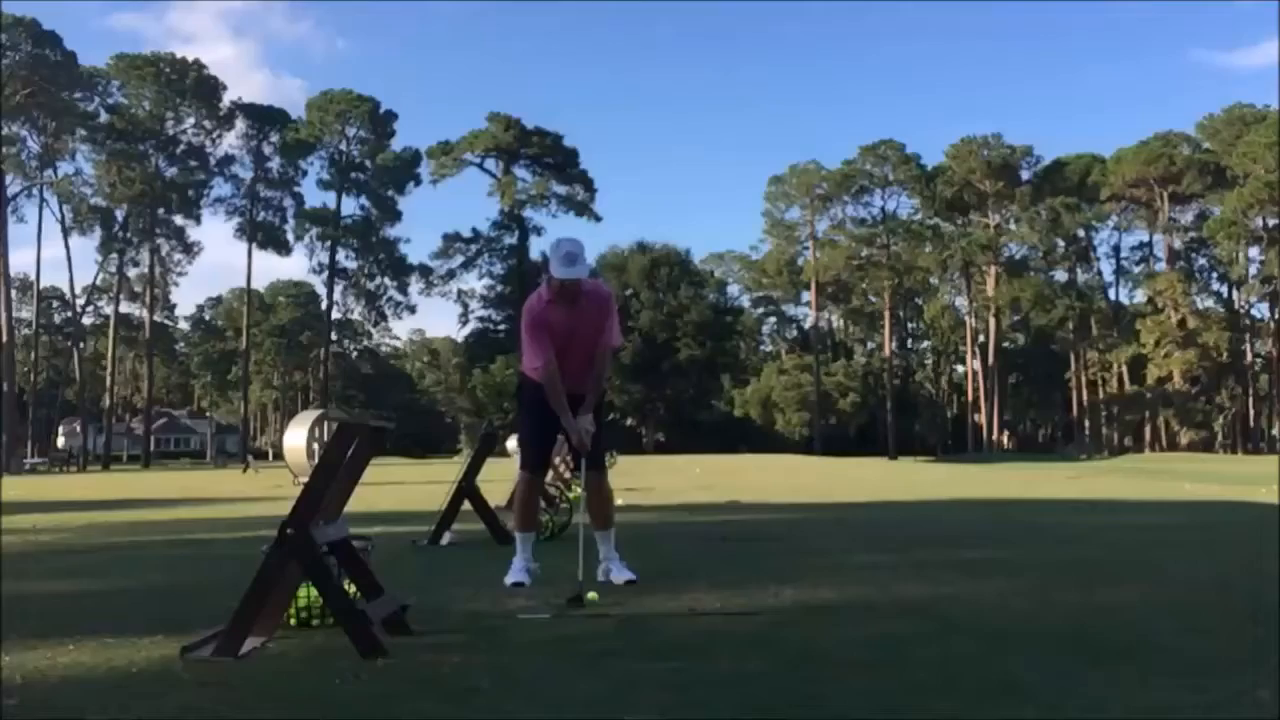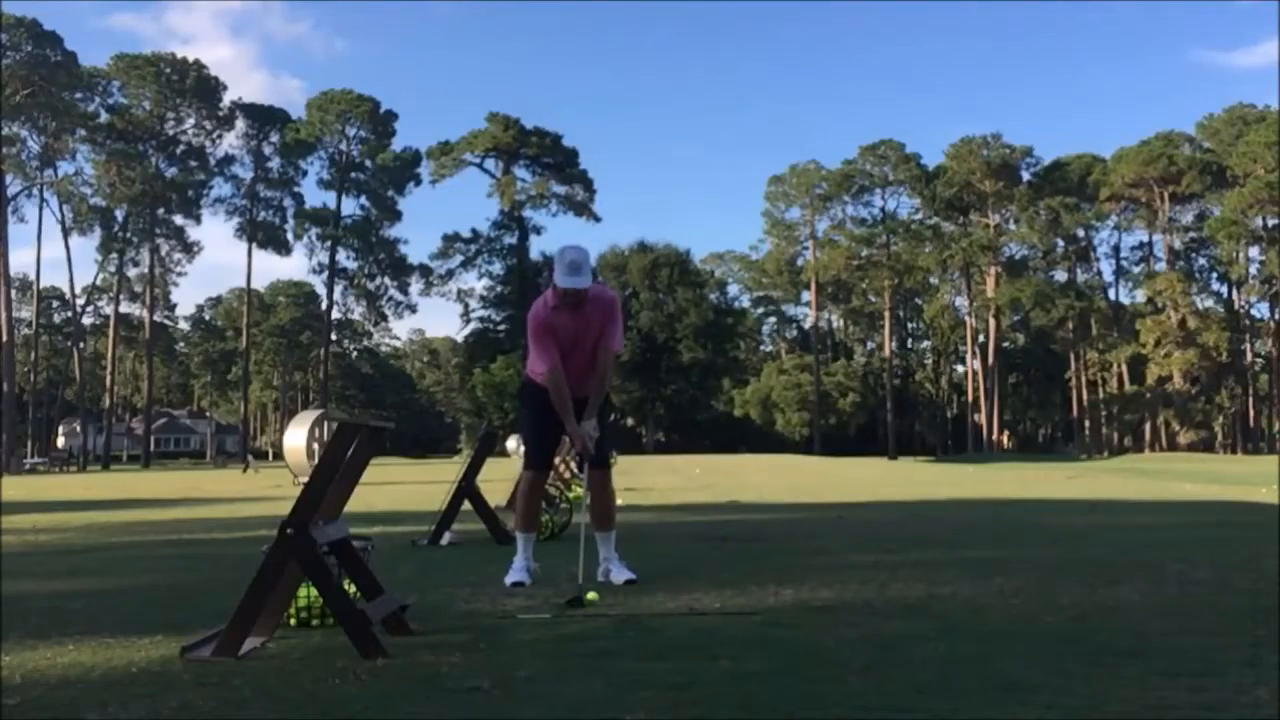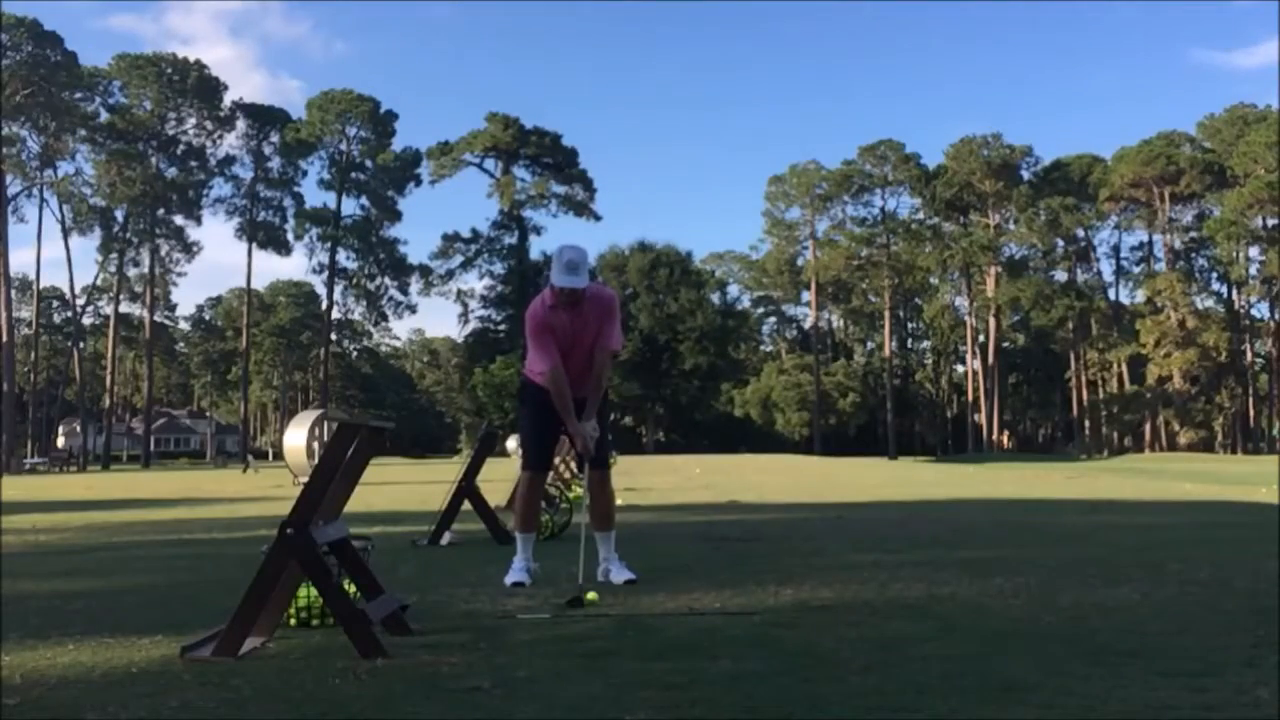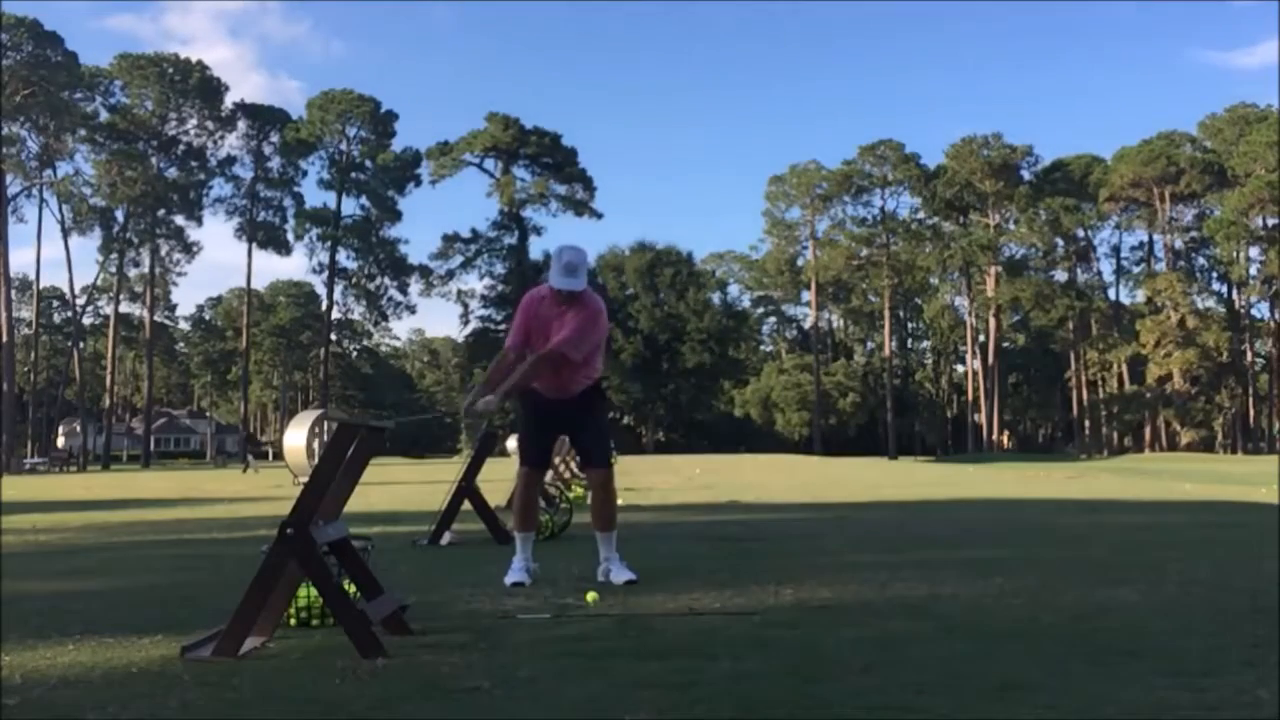
dt=0.5s
person 1, frame 1
left shoulder: (602, 297)
right shoulder: (534, 308)
left elbow: (602, 358)
right elbow: (546, 370)
left wrist: (586, 412)
right wrist: (567, 422)
left hip: (585, 392)
right hip: (539, 392)
left knee: (596, 474)
right knee: (531, 474)
left ankle: (609, 560)
right ankle: (522, 560)
person 1, frame 2
left shoulder: (608, 303)
right shoulder: (540, 313)
left elbow: (605, 364)
right elbow: (553, 374)
left wrist: (591, 417)
right wrist: (572, 428)
left hip: (590, 394)
right hip: (543, 393)
left knee: (600, 474)
right knee: (534, 473)
left ankle: (609, 560)
right ankle: (523, 560)
person 1, frame 3
left shoulder: (606, 301)
right shoulder: (537, 313)
left elbow: (602, 363)
right elbow: (554, 374)
left wrist: (590, 417)
right wrist: (573, 428)
left hip: (589, 394)
right hip: (541, 394)
left knee: (600, 475)
right knee: (532, 474)
left ankle: (609, 560)
right ankle: (522, 561)
person 1, frame 4
left shoulder: (591, 310)
right shoulder: (533, 299)
left elbow: (546, 359)
right elbow: (512, 349)
left wrist: (500, 396)
right wrist: (481, 390)
left hip: (584, 398)
right hip: (539, 397)
left knee: (602, 477)
right knee: (528, 476)
left ankle: (610, 560)
right ankle: (522, 559)
